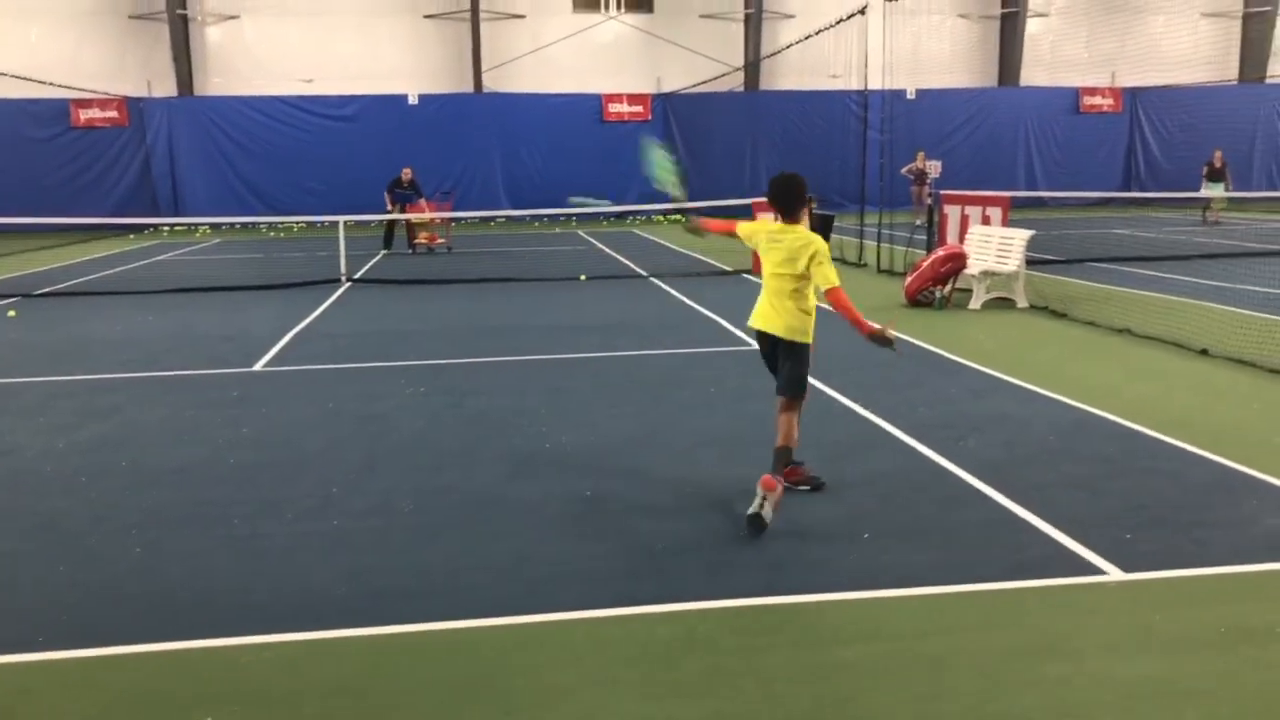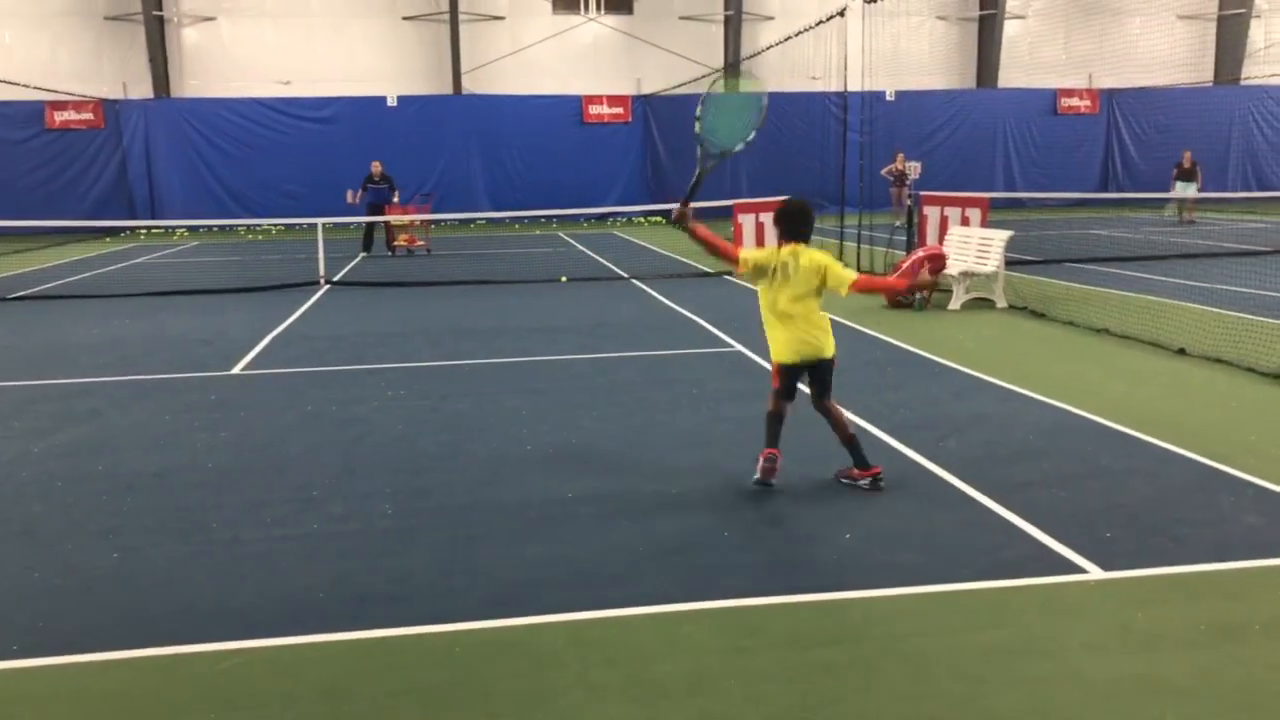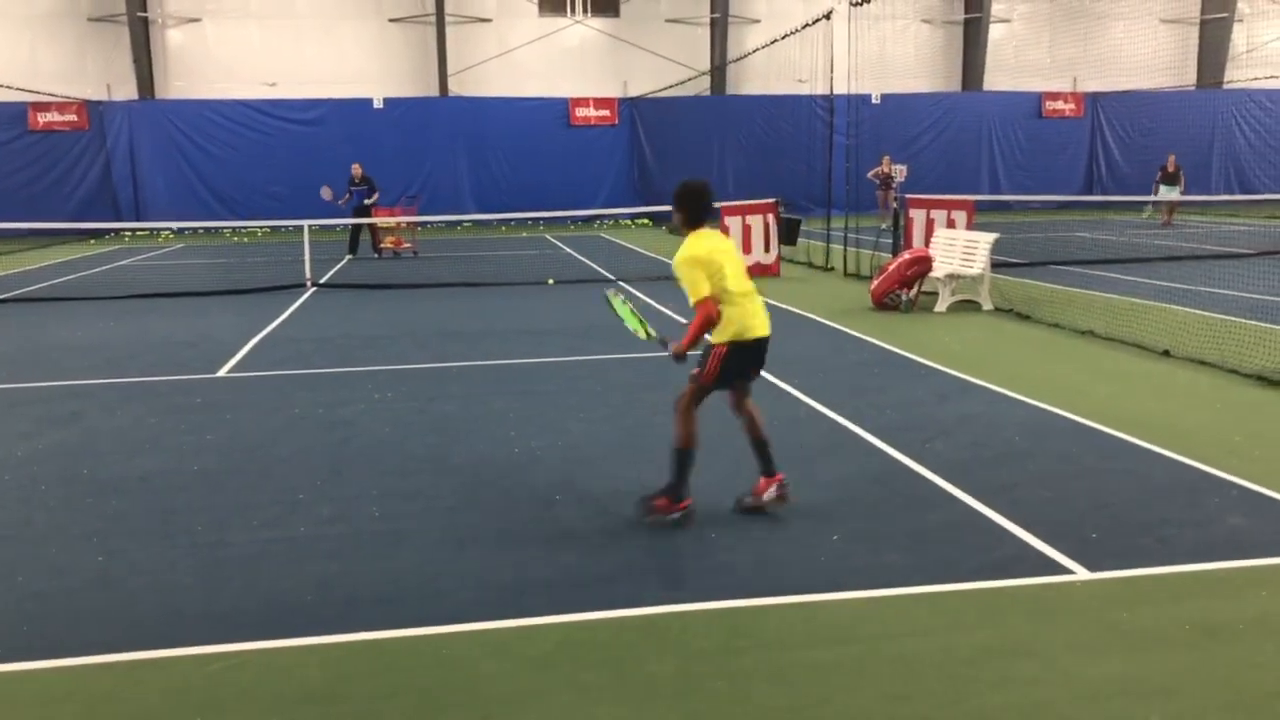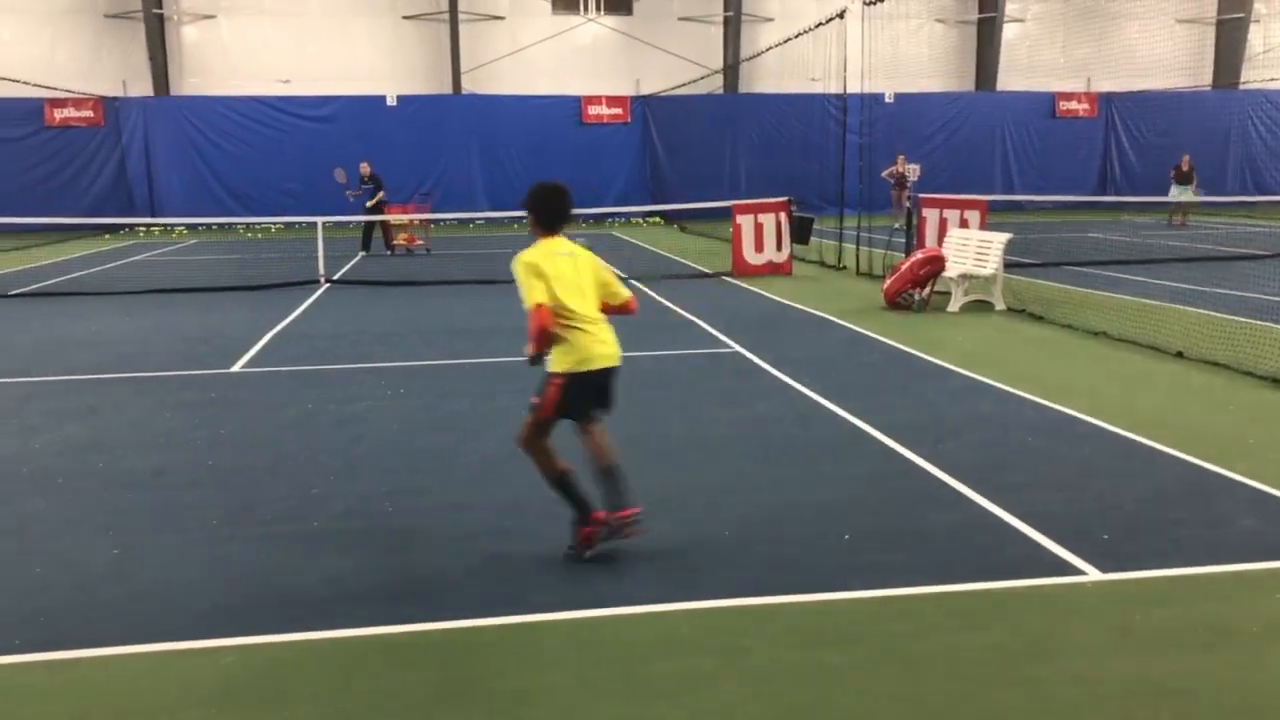
dt=0.4s
person 1, frame 1
left shoulder: (762, 232)
right shoulder: (813, 244)
left elbow: (731, 226)
right elbow: (832, 292)
left wrist: (700, 224)
right wrist: (867, 329)
left hip: (763, 326)
right hip: (794, 332)
left knee: (791, 396)
right knee: (788, 409)
left ankle: (786, 466)
right ankle: (771, 481)
person 1, frame 2
left shoulder: (767, 260)
right shoulder: (820, 262)
left elbow: (730, 254)
right elbow: (859, 284)
left wrist: (689, 226)
right wrist: (909, 284)
left hip: (787, 350)
right hip: (820, 347)
left knee: (780, 396)
right knee: (823, 402)
left ankle: (770, 455)
right ankle: (864, 470)
person 1, frame 3
left shoulder: (688, 254)
right shoulder: (722, 242)
left elbow: (708, 311)
left wrist: (684, 346)
left hip: (733, 333)
right hip: (758, 327)
left knee: (686, 404)
right knee: (740, 399)
left ankle: (675, 497)
right ankle: (770, 480)
person 1, frame 4
left shoulder: (528, 260)
right shoulder: (586, 256)
left elbow: (542, 321)
right elbow: (628, 305)
left wrist: (535, 350)
left hip: (575, 360)
right hip: (607, 351)
left knee: (531, 438)
right knee: (589, 424)
left ankle: (589, 519)
right ankle: (619, 508)
